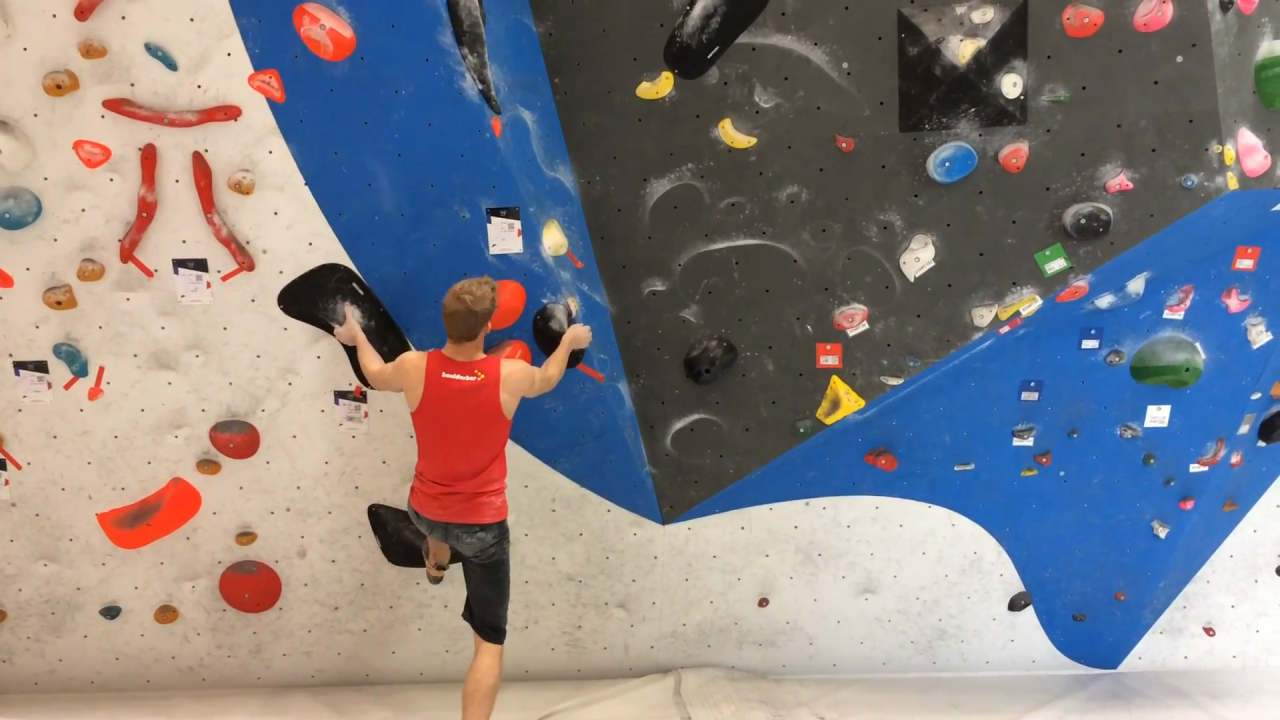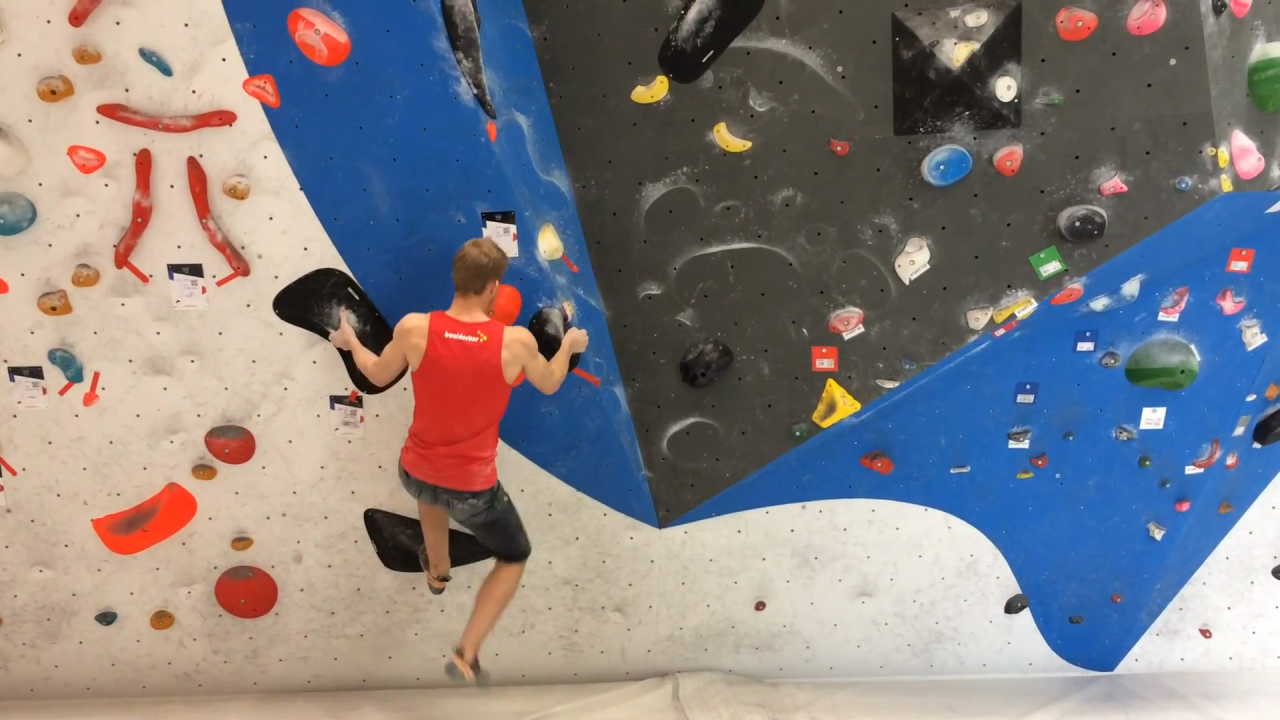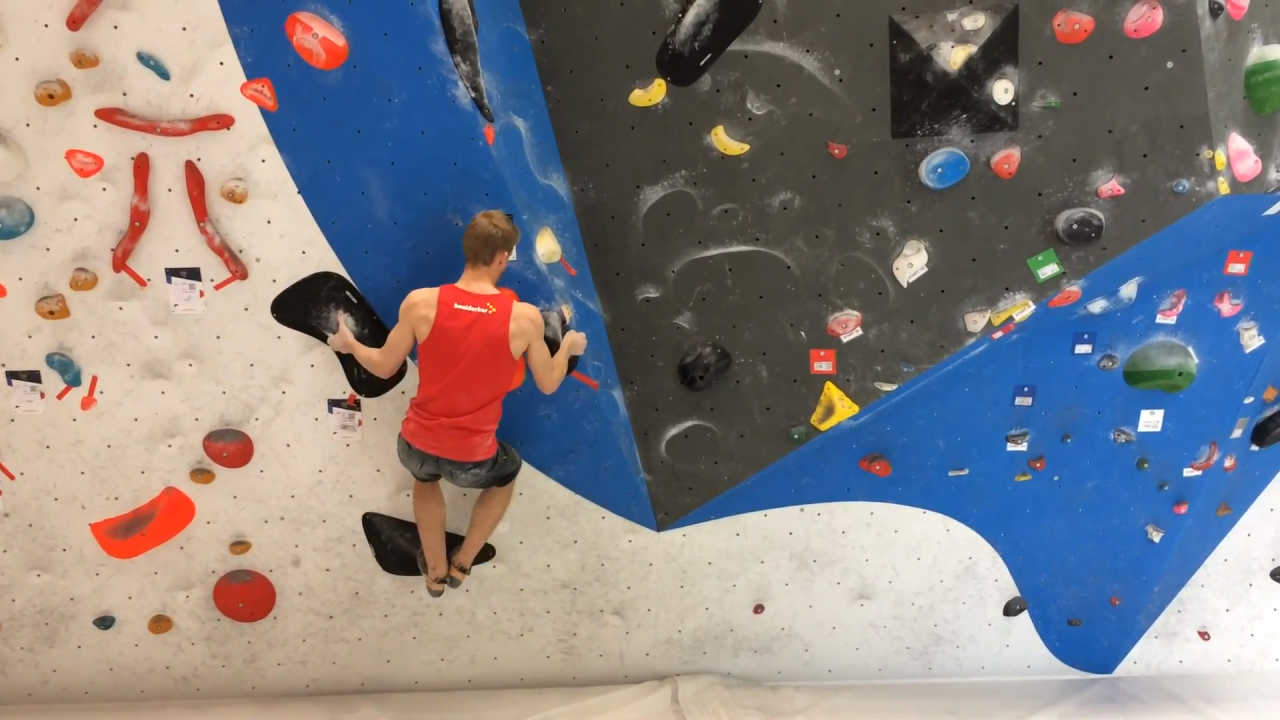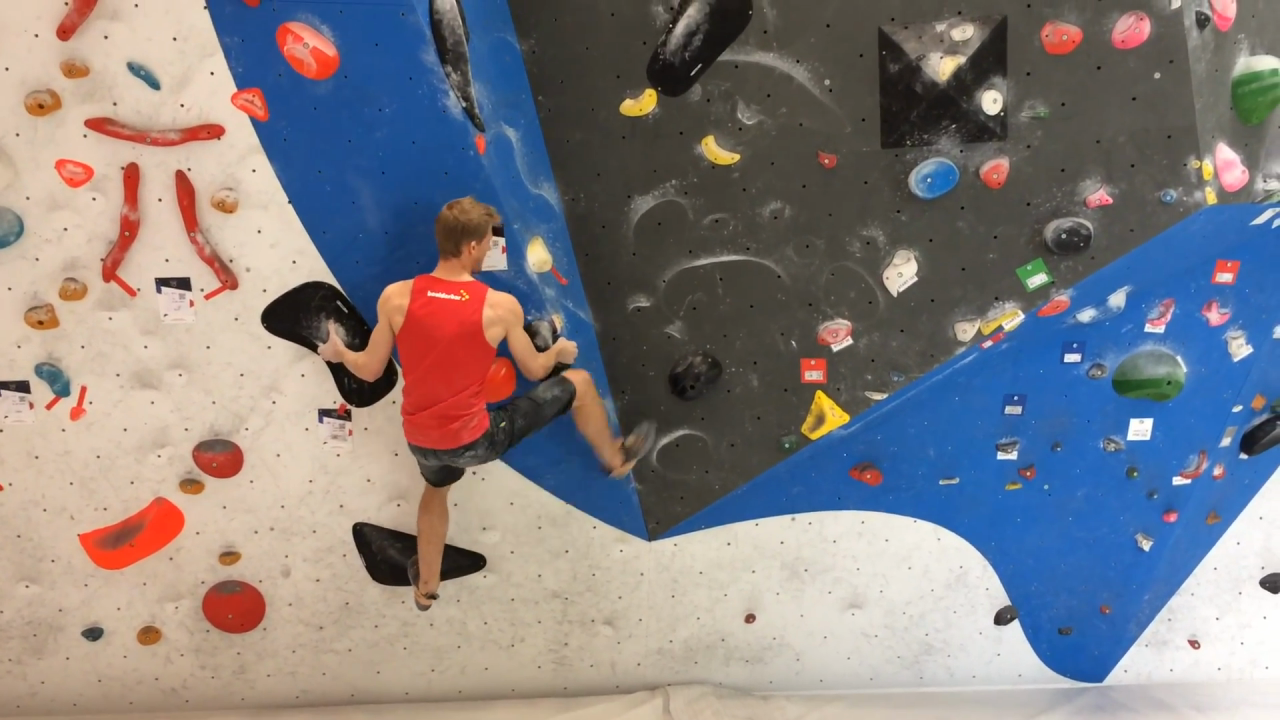
dt=0.5s
person 1, frame 1
left shoulder: (412, 368)
right shoulder: (511, 375)
left elbow: (376, 375)
right elbow: (547, 379)
left wrist: (356, 336)
right wrist: (569, 341)
left hip: (425, 511)
right hip: (483, 523)
right knee: (489, 642)
left ankle: (437, 560)
person 1, frame 2
left shoulder: (413, 329)
right shoulder: (516, 341)
left elbow: (377, 373)
right elbow: (547, 380)
left wrist: (349, 340)
right wrist: (569, 345)
left hip: (416, 475)
right hip: (472, 489)
right knee: (514, 559)
left ankle: (437, 572)
right ankle: (466, 654)
person 1, frame 3
left shoulder: (420, 303)
right shoulder: (525, 318)
left elbow: (383, 367)
right elbow: (548, 383)
left wrist: (348, 344)
right wrist: (568, 346)
left hip: (416, 445)
right hip: (472, 459)
left knee: (426, 478)
right knee: (507, 474)
left ankle: (435, 573)
right ankle: (460, 564)
person 1, frame 4
left shoulder: (395, 297)
right shoulder: (501, 307)
left elbow: (369, 370)
right elbow: (534, 370)
left wrist: (337, 352)
right wrist: (560, 351)
left hip: (421, 440)
right hip: (474, 440)
left knee: (436, 490)
right knee: (577, 384)
left ankle: (425, 587)
right ankle: (617, 457)
